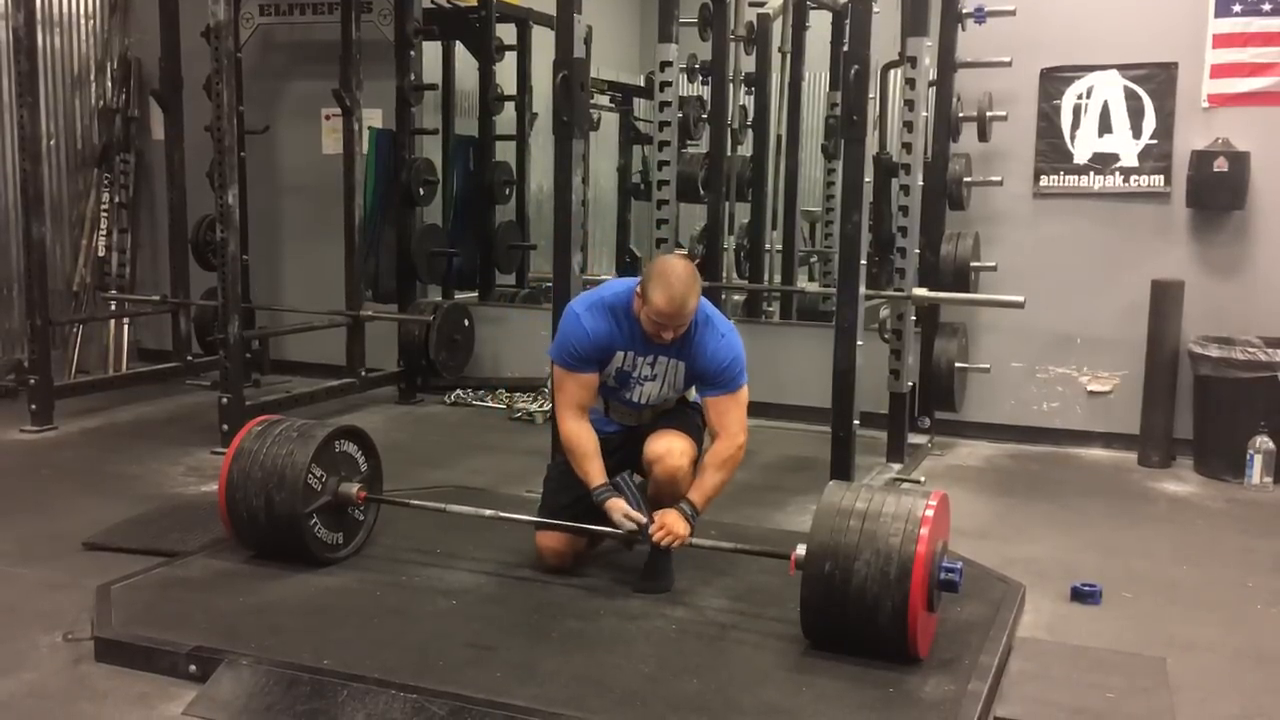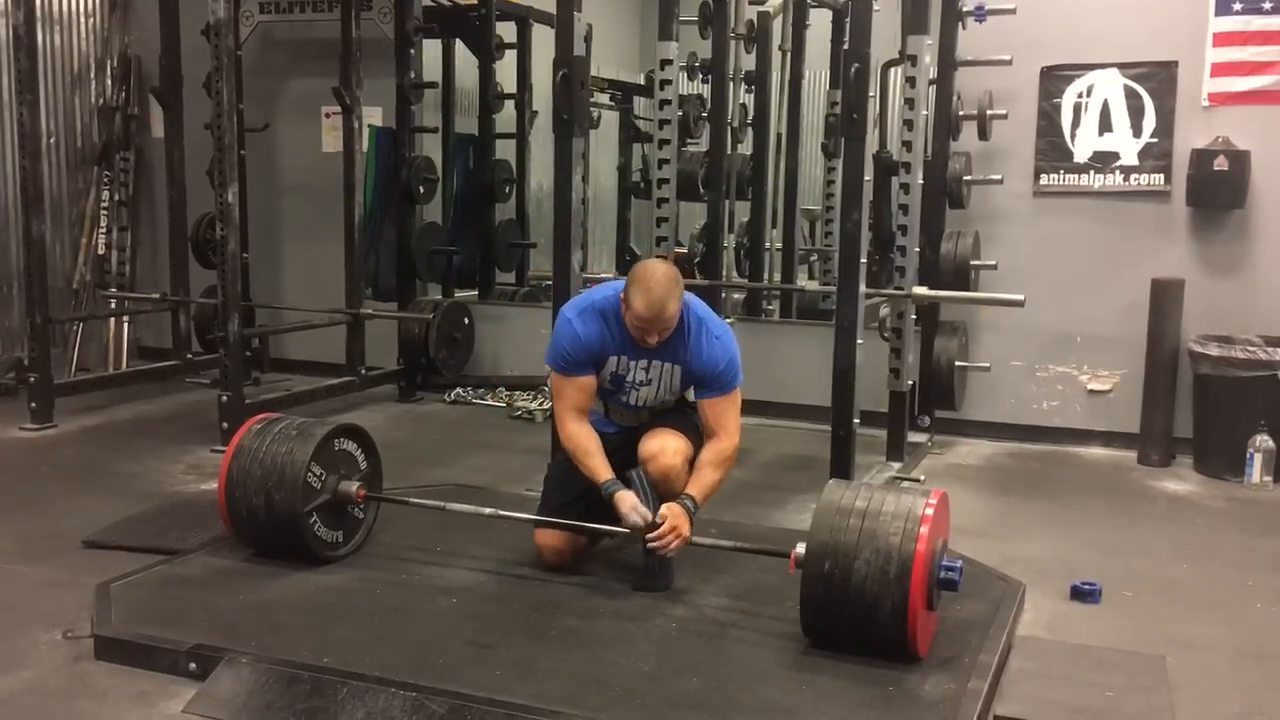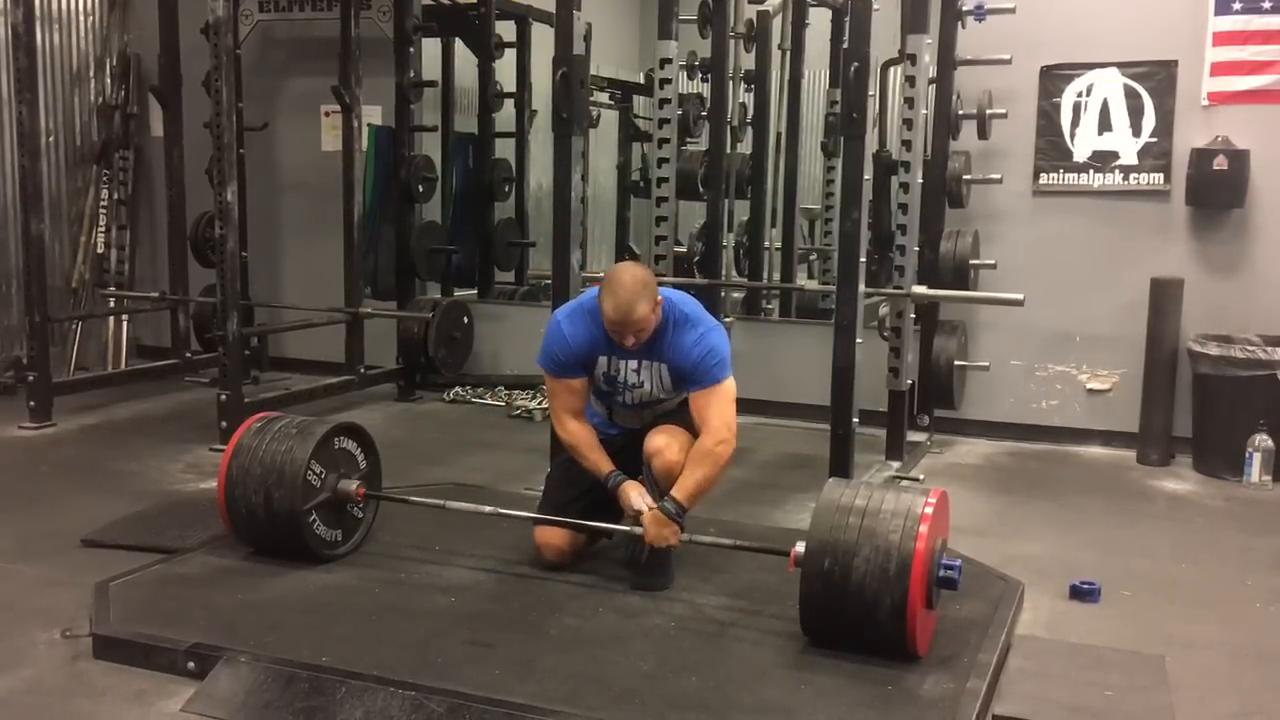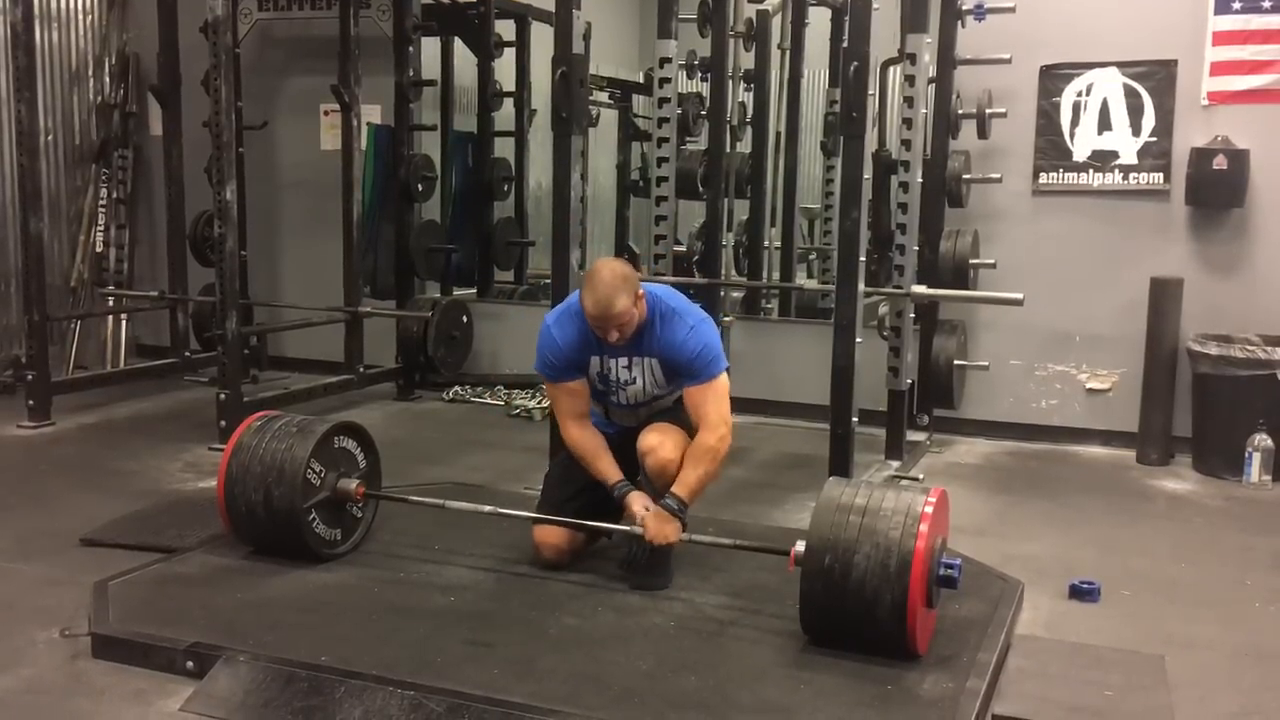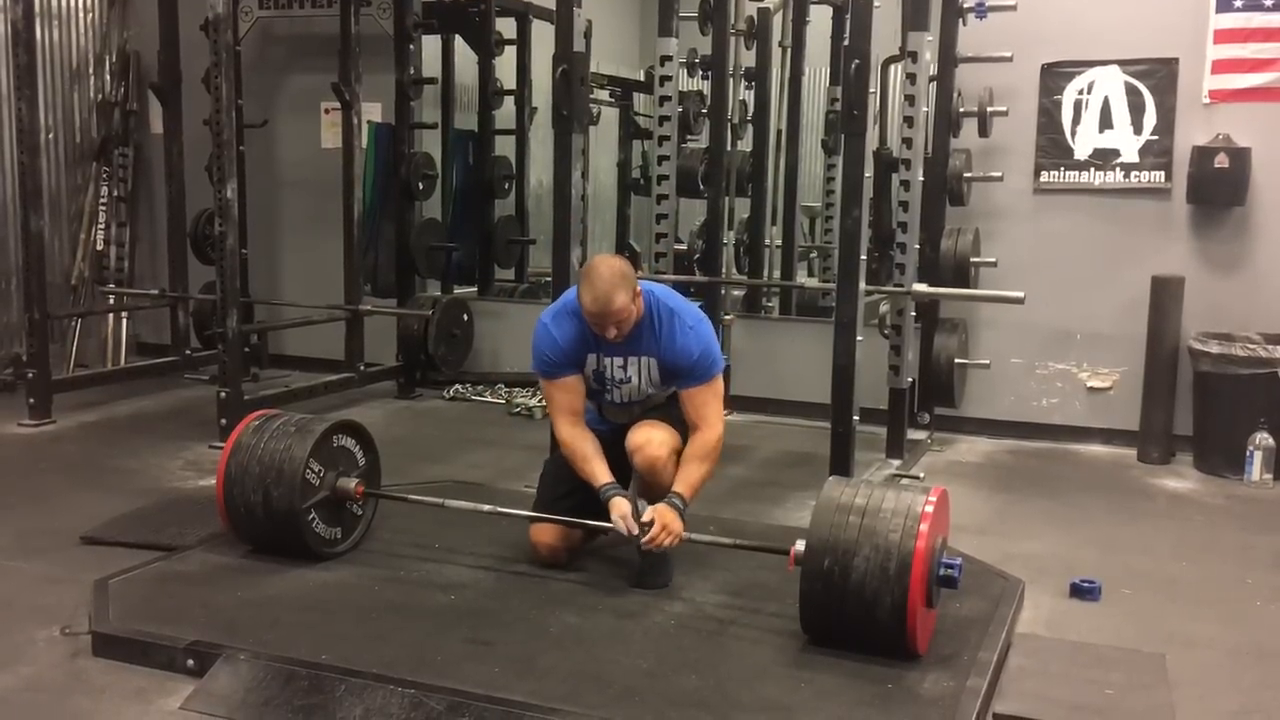
dt=0.4s
person 1, frame 1
left shoulder: (718, 340)
right shoulder: (586, 317)
left elbow: (730, 438)
right elbow: (572, 417)
left wrist: (687, 509)
right wrist: (606, 495)
left hip: (668, 417)
right hip: (601, 422)
left knee: (669, 459)
right knee: (553, 552)
left ankle: (661, 545)
right ankle: (609, 520)
person 1, frame 2
left shoulder: (712, 339)
right shoulder: (579, 323)
left elbow: (724, 438)
right elbow: (572, 419)
left wrist: (687, 505)
right wrist: (613, 492)
left hip: (667, 417)
right hip: (600, 424)
left knee: (663, 458)
right knee: (553, 549)
left ankle: (659, 540)
right ankle: (608, 516)
person 1, frame 3
left shoulder: (700, 334)
right shoulder: (568, 328)
left elbow: (720, 438)
right elbow: (569, 420)
left wrist: (670, 512)
right wrist: (617, 482)
left hip: (670, 420)
right hip: (603, 428)
left knee: (666, 452)
right knee: (552, 548)
left ankle: (658, 546)
right ankle: (611, 514)
person 1, frame 4
left shoulder: (689, 329)
right shoulder: (559, 331)
left elbow: (715, 432)
right elbow: (575, 425)
left wrist: (673, 508)
right wrist: (624, 491)
left hip: (668, 416)
right hip: (604, 427)
left knee: (659, 451)
right knee: (550, 547)
left ankle: (657, 544)
right ankle: (610, 515)
person 1, frame 5
left shoulder: (686, 328)
right shoulder: (555, 328)
left elbow: (707, 431)
right elbow: (570, 424)
left wrist: (675, 504)
right wrist: (611, 493)
left hip: (664, 412)
right hip: (598, 424)
left knee: (648, 449)
right knee: (548, 545)
left ankle: (656, 543)
right ankle: (608, 516)
